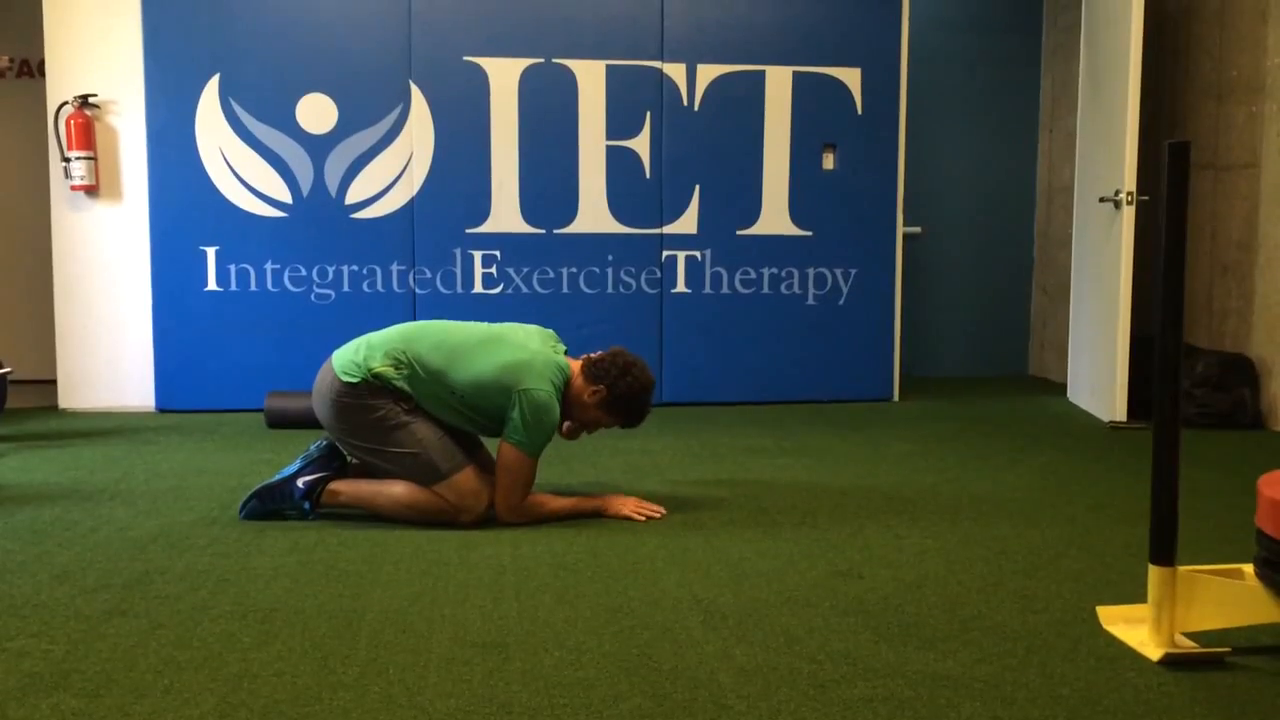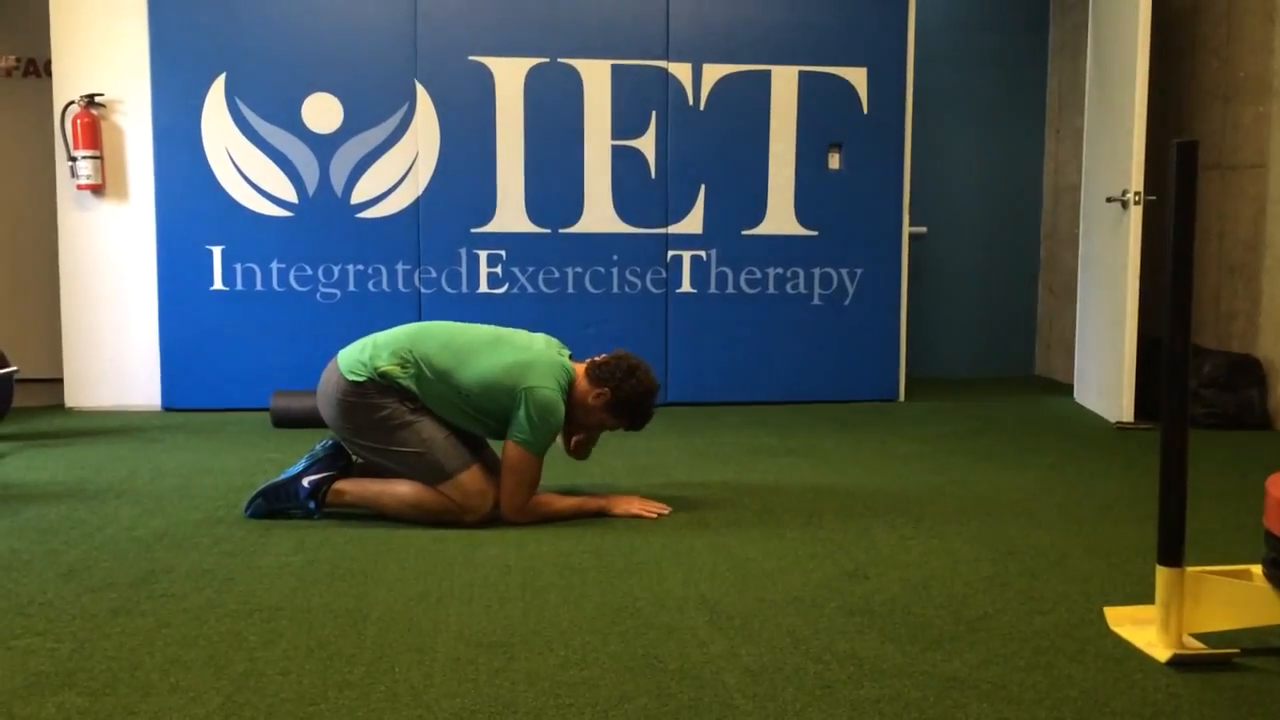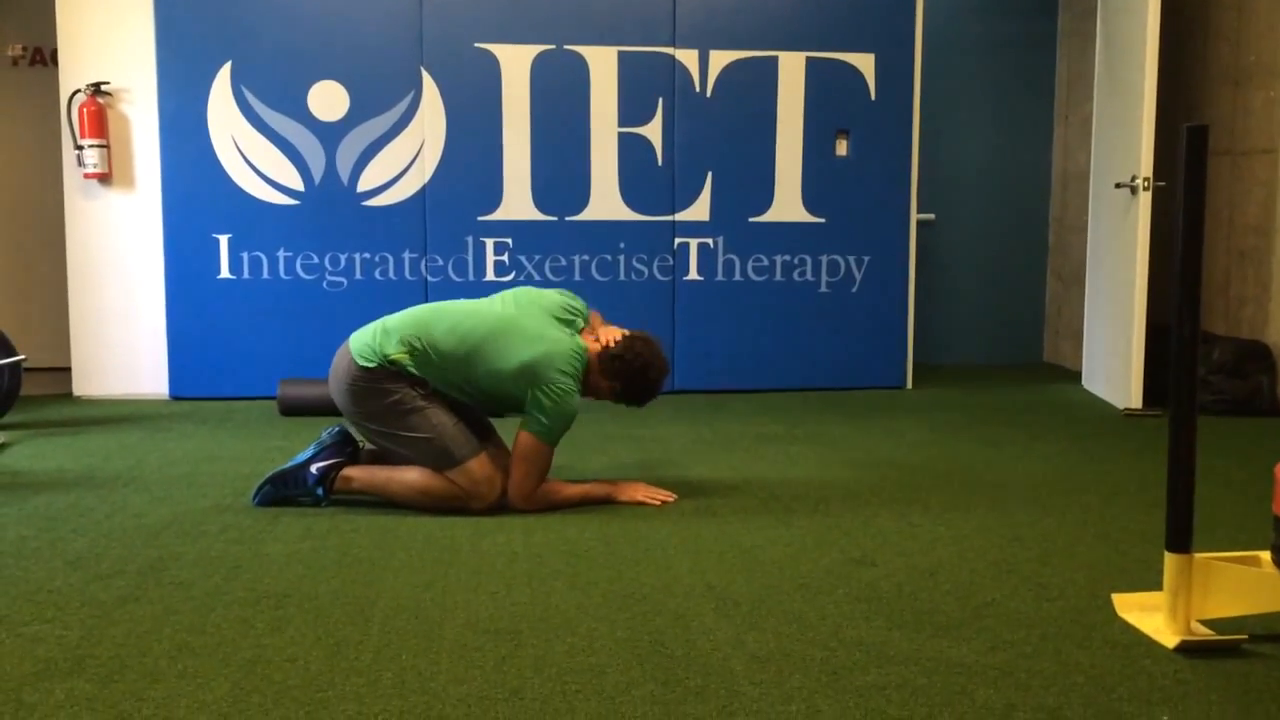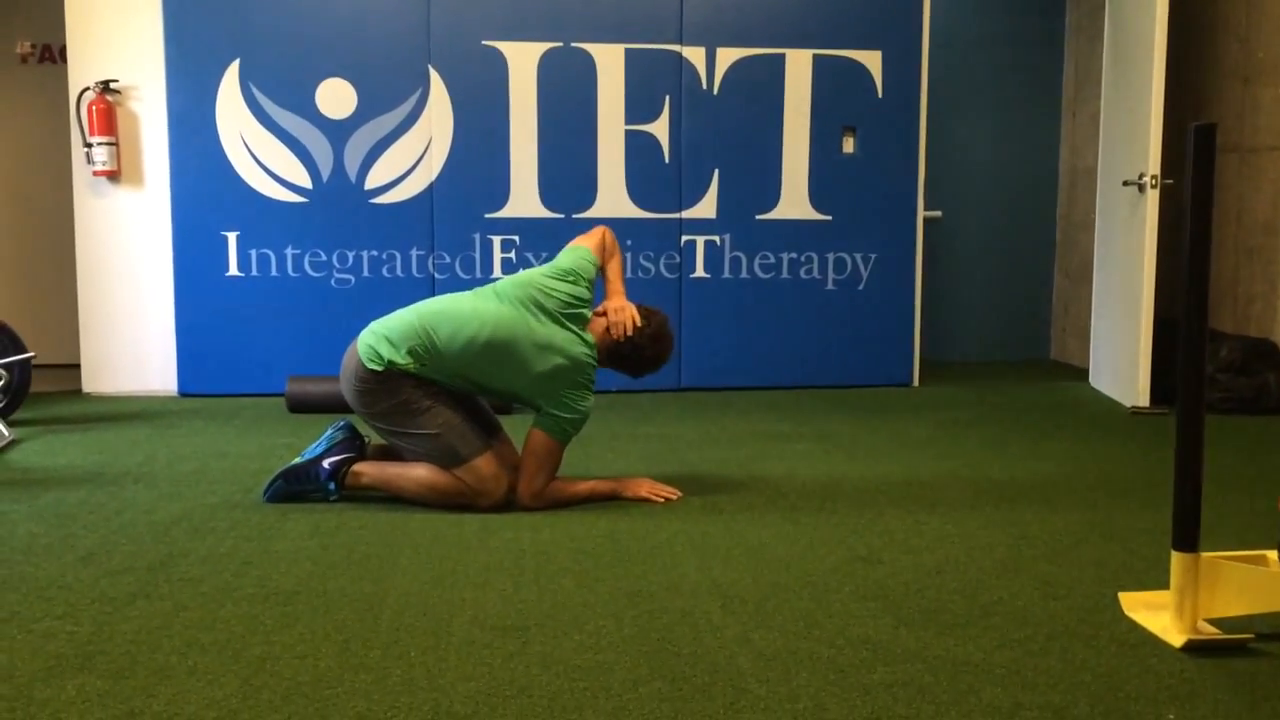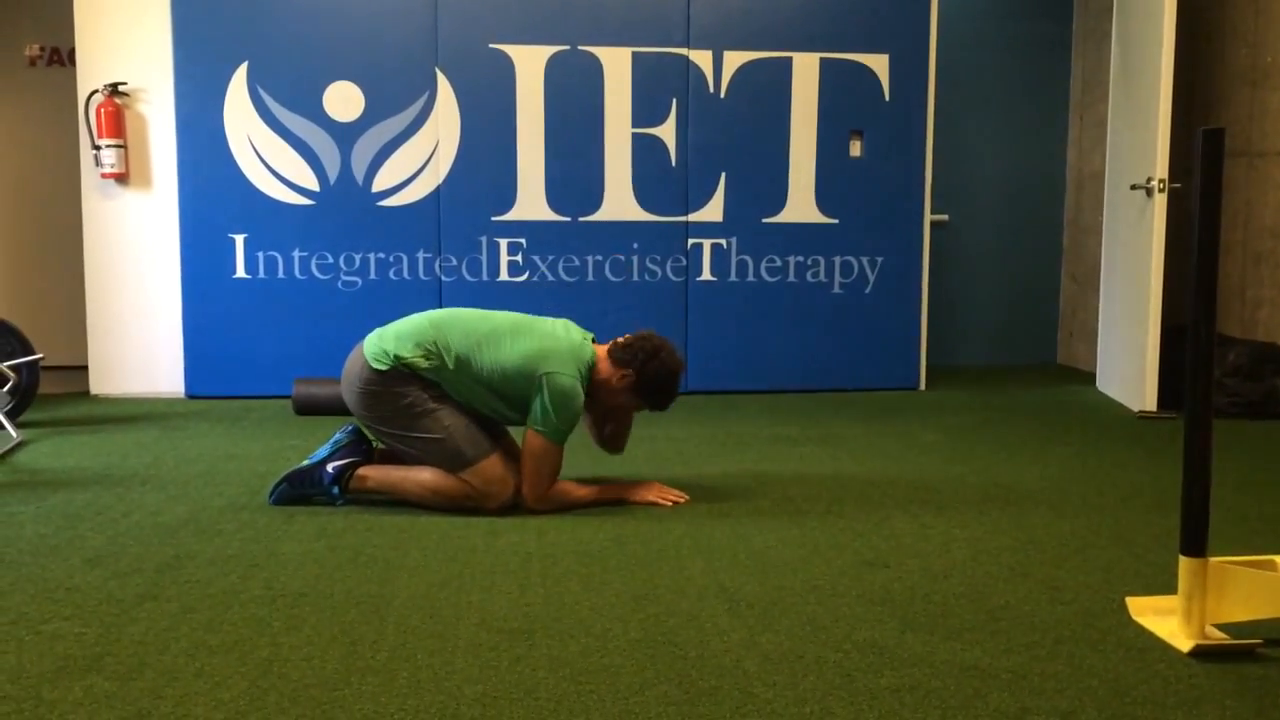
dt=0.7s
person 1, frame 1
left shoulder: (550, 345)
right shoulder: (539, 394)
left elbow: (567, 430)
right elbow: (511, 508)
left wrist: (571, 422)
right wrist: (602, 504)
left hip: (366, 372)
right hip: (355, 390)
left knee: (485, 479)
right knee: (470, 502)
left ankle: (343, 463)
right ankle: (316, 490)
person 1, frame 2
left shoulder: (555, 353)
right shoulder: (543, 395)
left elbow: (576, 450)
right elbow: (516, 507)
left wrist: (591, 424)
right wrist: (606, 504)
left hip: (368, 373)
right hip: (361, 389)
left knee: (489, 480)
right knee: (475, 502)
left ankle: (349, 463)
right ankle: (322, 489)
person 1, frame 3
left shoulder: (566, 305)
right shoulder: (559, 386)
left elbow: (595, 320)
right elbow: (522, 494)
left wrist: (605, 331)
right wrist: (613, 491)
left hip: (377, 351)
right hip: (371, 374)
left knee: (498, 466)
right knee: (484, 489)
left ankle: (354, 453)
right ankle: (332, 476)
person 1, frame 4
left shoulder: (569, 288)
right shoulder: (572, 388)
left elbow: (602, 234)
right elbow: (531, 492)
left wrist: (616, 294)
right wrist: (620, 487)
left hip: (386, 346)
right hip: (381, 373)
left knee: (504, 466)
right knee: (492, 488)
left ankle: (361, 450)
right ankle: (343, 472)
person 1, frame 5
left shoulder: (576, 341)
right shoulder: (563, 382)
left elbow: (612, 440)
right elbow: (536, 495)
left wrist: (624, 401)
right wrist: (627, 490)
left hip: (393, 359)
right hip: (382, 376)
left knee: (510, 467)
right knee: (497, 489)
left ankle: (366, 453)
right ankle: (347, 476)
